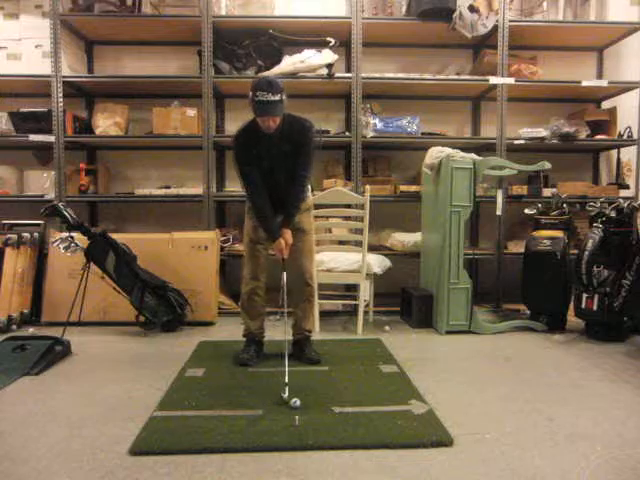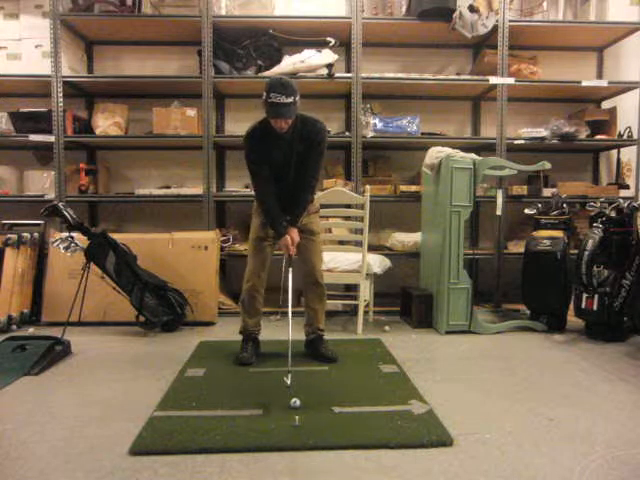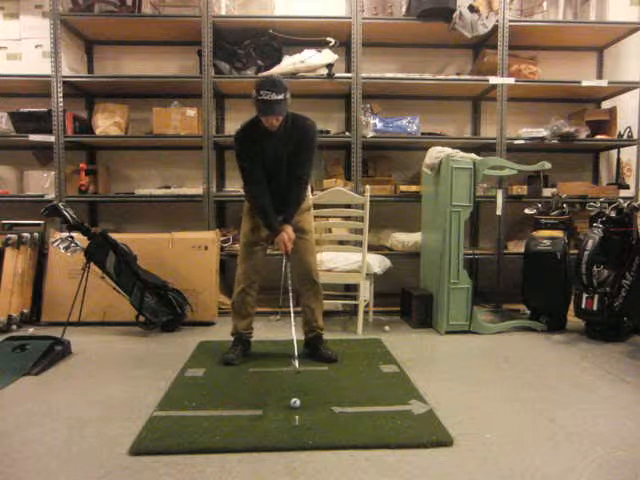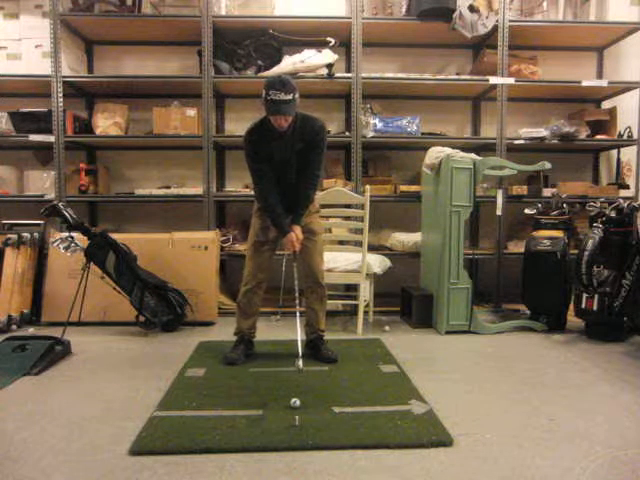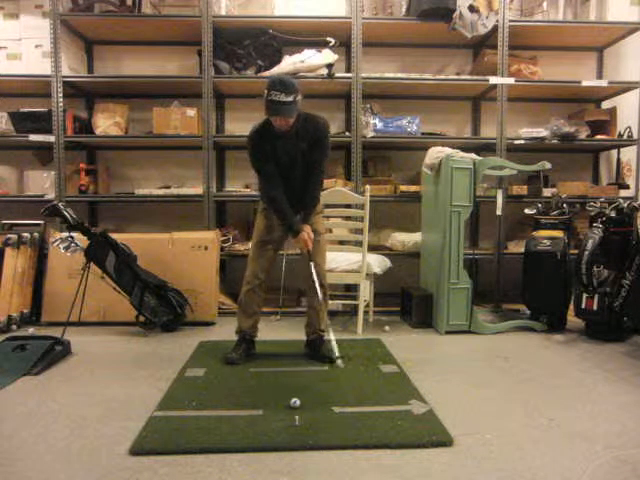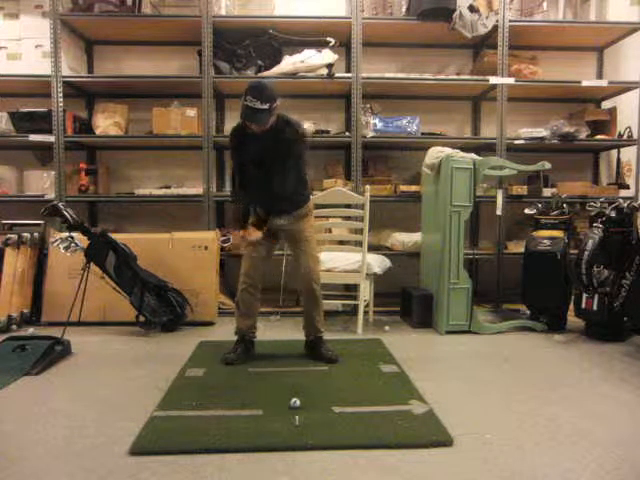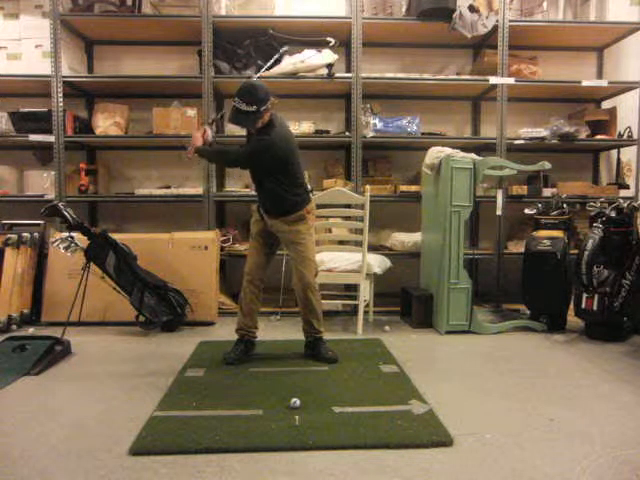
dt=0.5s
person 1, frame 1
left shoulder: (302, 129)
right shoulder: (243, 139)
left elbow: (300, 180)
right elbow: (254, 189)
left wrist: (287, 225)
right wrist: (273, 233)
left hip: (297, 208)
right hip: (259, 210)
left knee: (304, 274)
right knee: (253, 276)
left ankle: (302, 340)
right ankle: (253, 339)
person 1, frame 2
left shoulder: (315, 130)
right shoulder: (255, 137)
left elbow: (309, 180)
right elbow: (263, 187)
left wrist: (294, 224)
right wrist: (280, 230)
left hip: (304, 208)
right hip: (267, 209)
left knee: (313, 274)
right knee: (255, 273)
left ankle: (315, 337)
right ankle: (250, 337)
person 1, frame 3
left shoulder: (304, 128)
right shoulder: (245, 135)
left elbow: (301, 178)
right elbow: (255, 186)
left wrist: (288, 222)
right wrist: (275, 228)
left hip: (296, 206)
right hip: (259, 208)
left knee: (308, 272)
right knee: (247, 274)
left ankle: (314, 337)
right ankle: (241, 338)
person 1, frame 4
left shoulder: (314, 129)
right shoulder: (254, 135)
left elbow: (310, 179)
right elbow: (264, 186)
left wrist: (296, 222)
right wrist: (283, 228)
left hip: (304, 208)
right hip: (268, 210)
left knee: (314, 275)
right knee: (253, 274)
left ankle: (315, 338)
right ankle: (244, 338)
person 1, frame 5
left shoulder: (317, 127)
right shoulder: (258, 137)
left elbow: (315, 177)
right elbow: (272, 187)
left wrist: (306, 221)
right wrist: (294, 229)
left hip: (309, 209)
right hip: (273, 210)
left knee: (317, 275)
right knee: (255, 274)
left ankle: (316, 339)
right ankle: (245, 338)
person 1, frame 6
left shoulder: (292, 133)
right shoulder: (239, 135)
left elbow: (282, 184)
right elbow: (240, 182)
left wrist: (260, 226)
right wrist: (244, 223)
left hip: (296, 211)
right hip: (260, 211)
left knee: (310, 276)
right knee: (249, 275)
left ankle: (314, 339)
right ankle: (245, 339)
person 1, frame 7
left shoulder: (271, 142)
right shoulder: (261, 125)
left elbow: (235, 158)
right elbow: (243, 153)
left wrist: (201, 149)
right wrist: (208, 146)
left hip: (294, 216)
right hip: (265, 212)
left knee: (305, 280)
right knee: (252, 276)
left ankle: (314, 340)
right ankle: (245, 338)
